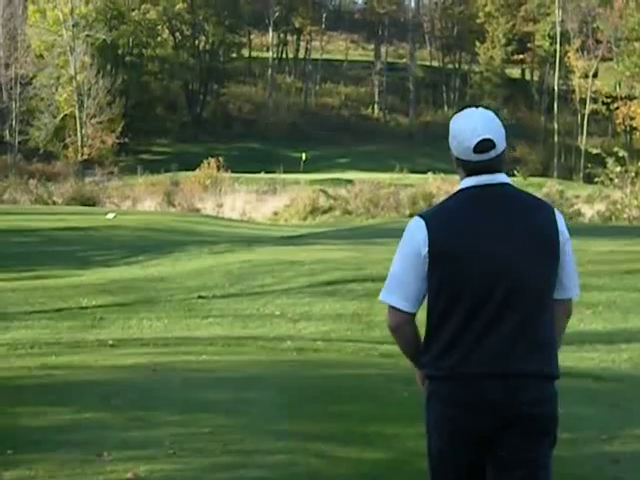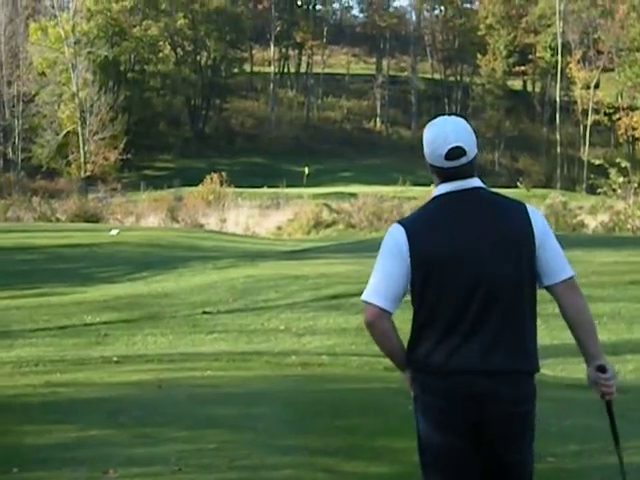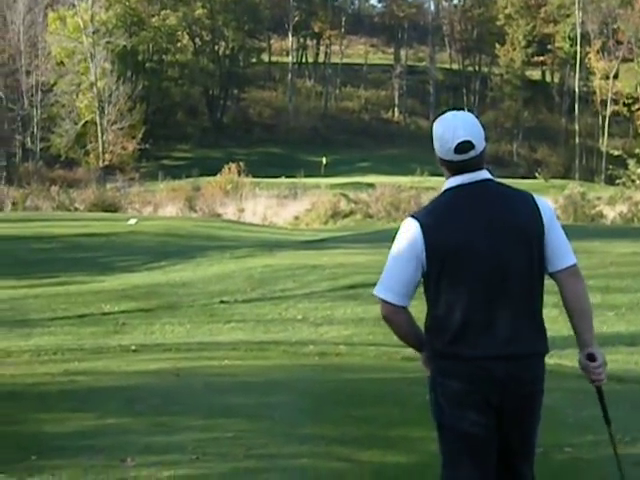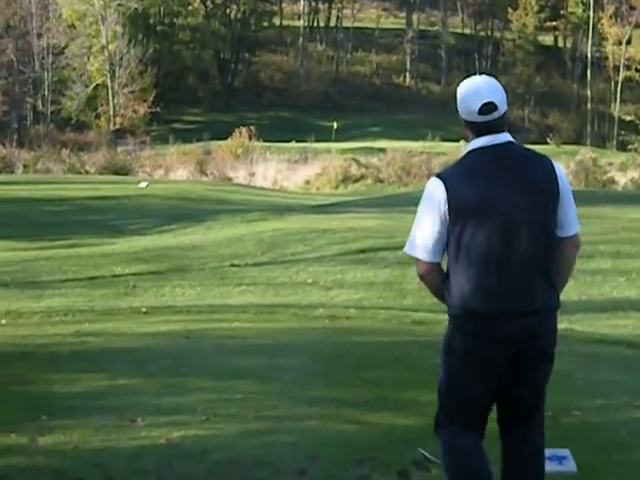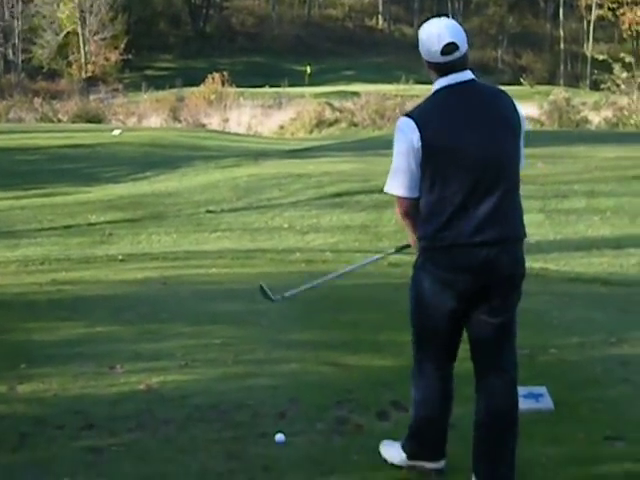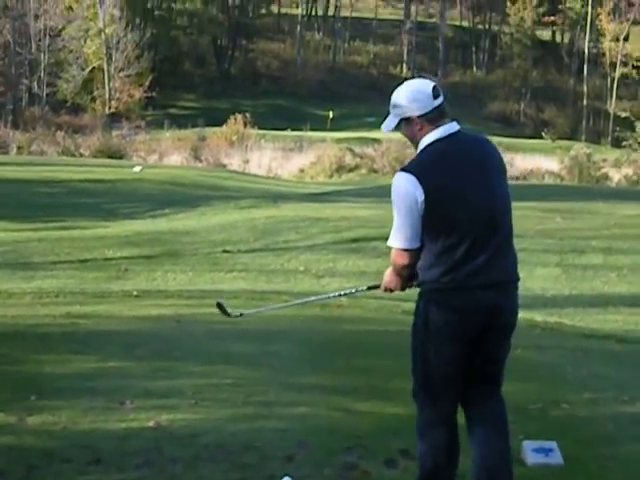
dt=0.3s
person 1, frame 1
left shoulder: (428, 226)
right shoulder: (547, 218)
left elbow: (398, 319)
right elbow: (562, 308)
left wrist: (424, 365)
left hip: (455, 391)
right hip: (531, 392)
person 1, frame 2
left shoulder: (408, 232)
right shoulder: (525, 217)
left elbow: (375, 315)
right elbow: (568, 292)
left wrist: (408, 367)
right wrist: (595, 360)
left hip: (442, 388)
right hip: (512, 384)
person 1, frame 3
left shoulder: (423, 224)
right shoulder: (532, 207)
left elbow: (391, 309)
right elbow: (571, 279)
left wrist: (425, 348)
right wrist: (589, 347)
left hip: (460, 374)
right hip: (524, 368)
person 1, frame 4
left shoulder: (446, 184)
right shoulder: (548, 170)
left elbow: (426, 269)
right elbow: (569, 244)
left hip: (476, 328)
right hip: (537, 323)
left knee: (459, 428)
right knee: (524, 429)
person 1, frame 5
left shoulder: (415, 122)
right shoulder: (507, 106)
left elbow: (405, 203)
left wrist: (421, 235)
left hip: (445, 261)
right hip: (505, 253)
left knee: (433, 359)
right knee: (497, 363)
person 1, frame 6
left shoulder: (412, 176)
right shoulder: (487, 150)
left elbow: (404, 254)
left wrist: (395, 275)
left hip: (448, 302)
right hip: (501, 295)
left knee: (436, 401)
right knee: (484, 395)
